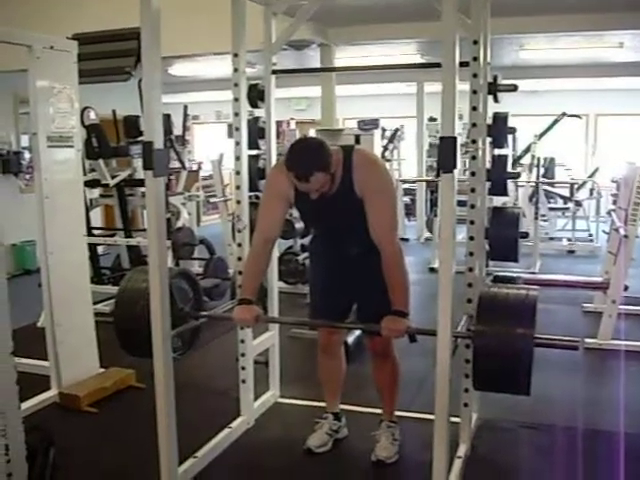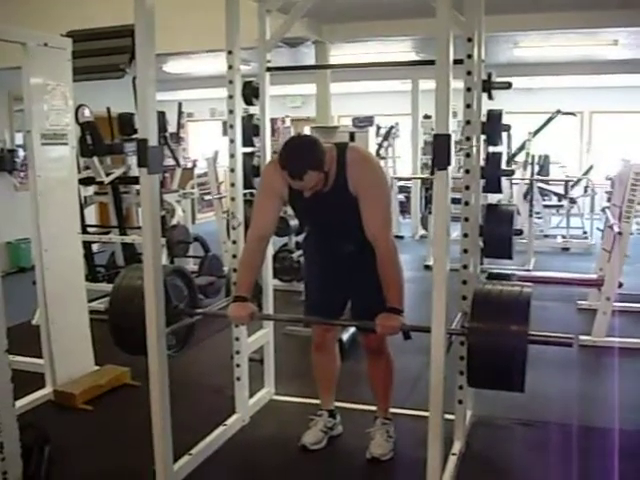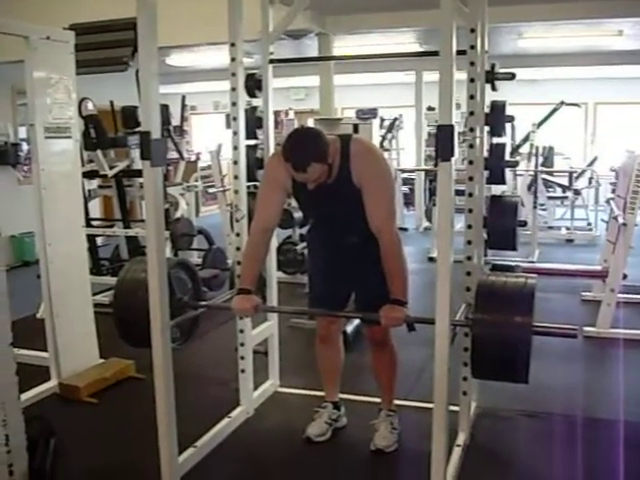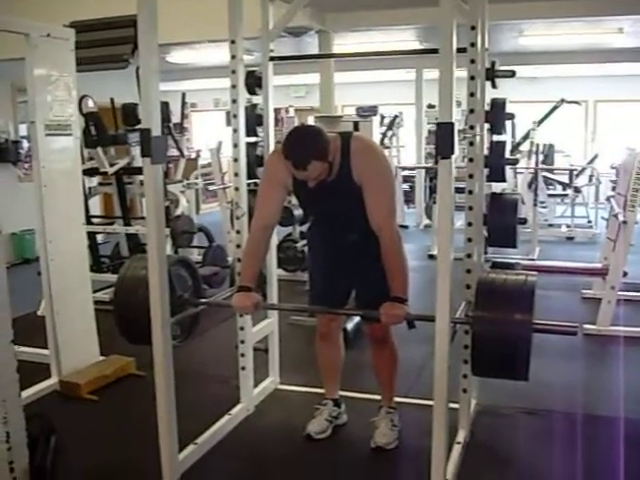
dt=0.5s
person 1, frame 1
left shoulder: (367, 170)
right shoulder: (280, 178)
left elbow: (388, 244)
right elbow: (263, 239)
left wrist: (399, 311)
right wrist: (246, 299)
left hip: (373, 256)
right hip: (328, 254)
left knee: (380, 344)
right knee: (327, 339)
left ankle: (389, 425)
right ankle: (333, 418)
person 1, frame 2
left shoulder: (361, 167)
right shoulder: (274, 175)
left elbow: (382, 240)
right elbow: (258, 236)
left wrist: (394, 308)
right wrist: (241, 297)
left hip: (366, 253)
right hip: (322, 251)
left knee: (374, 340)
right knee: (321, 336)
left ankle: (383, 422)
right ankle: (328, 415)
person 1, frame 3
left shoulder: (365, 159)
right shoulder: (278, 166)
left elbow: (386, 232)
right elbow: (261, 227)
left wrist: (398, 300)
right wrist: (245, 289)
left hip: (371, 244)
right hip: (326, 243)
left knee: (378, 332)
right knee: (326, 328)
left ankle: (388, 414)
right ankle: (332, 407)
person 1, frame 4
left shoulder: (365, 157)
right shoulder: (278, 164)
left elbow: (387, 230)
right elbow: (262, 225)
left wrist: (398, 298)
right wrist: (246, 287)
left hip: (371, 243)
right hip: (326, 241)
left knee: (379, 330)
right knee: (326, 325)
left ankle: (388, 411)
right ankle: (332, 405)
